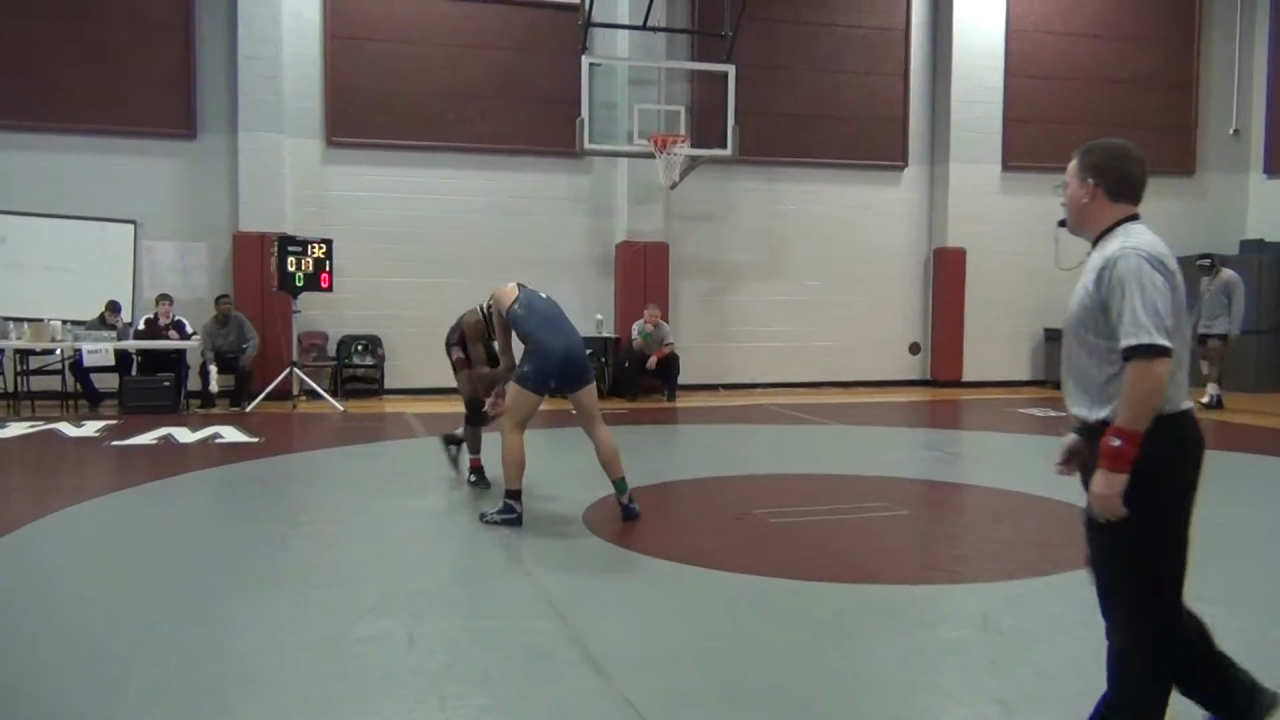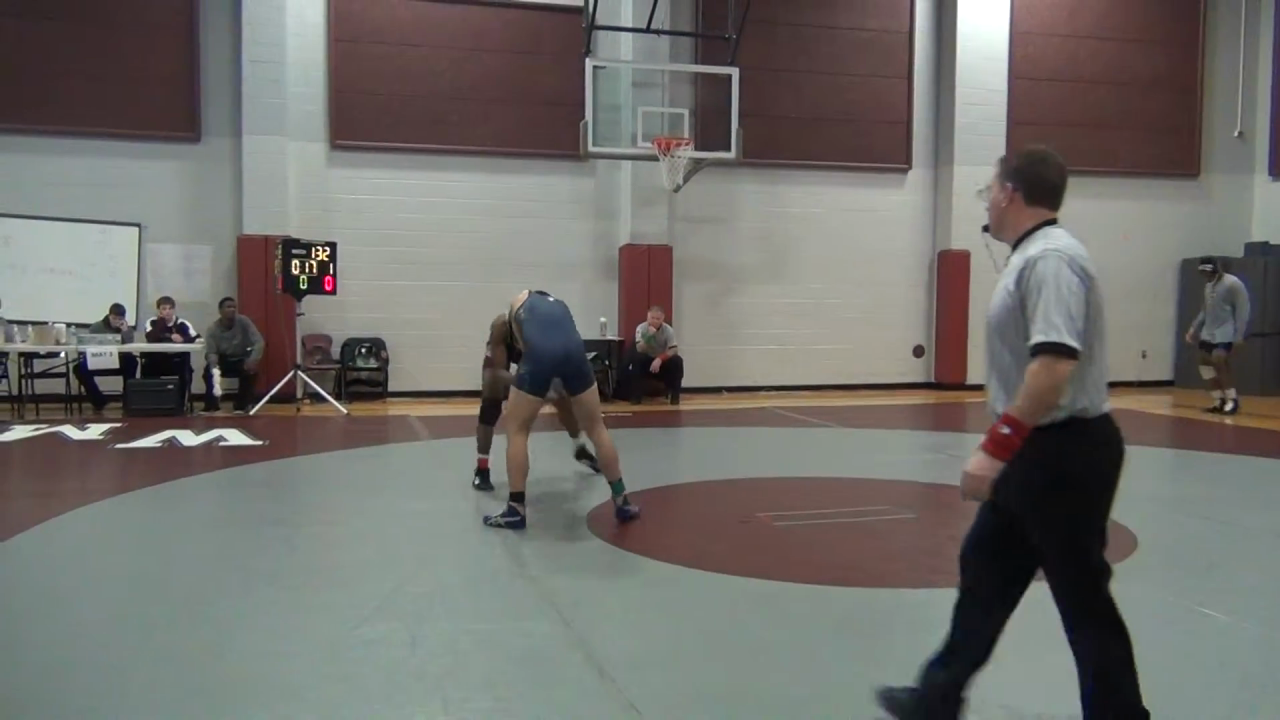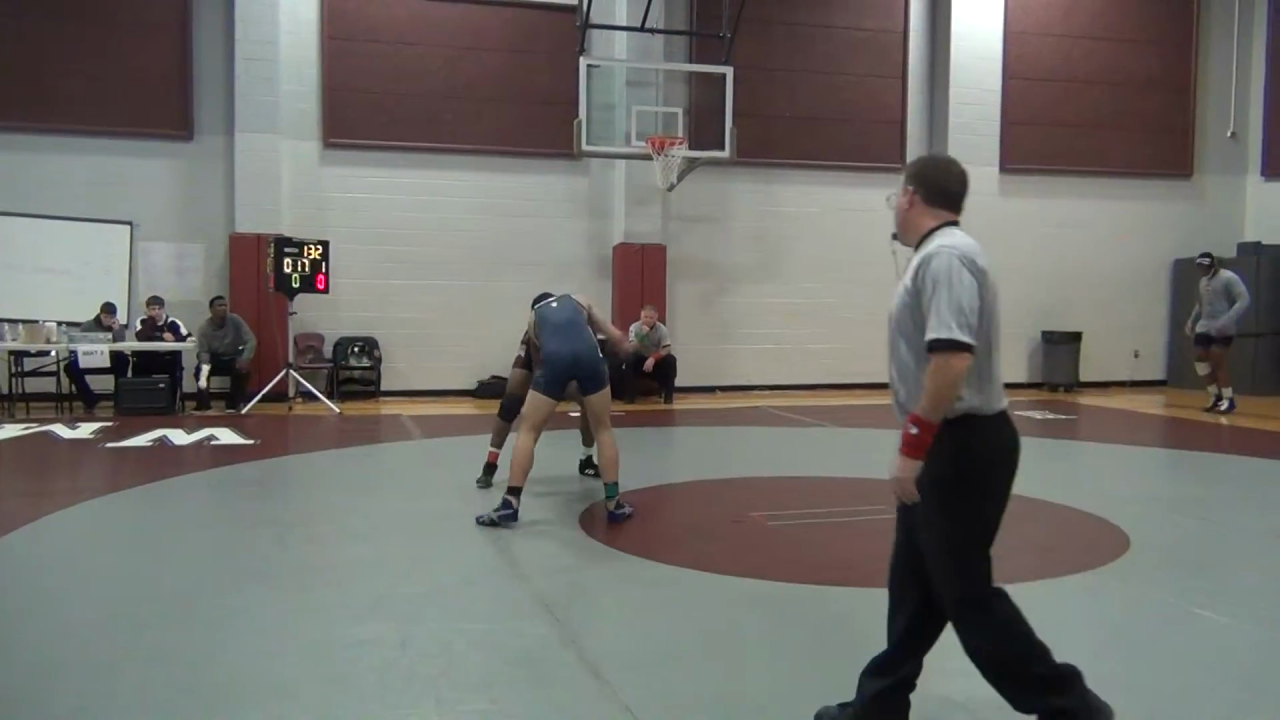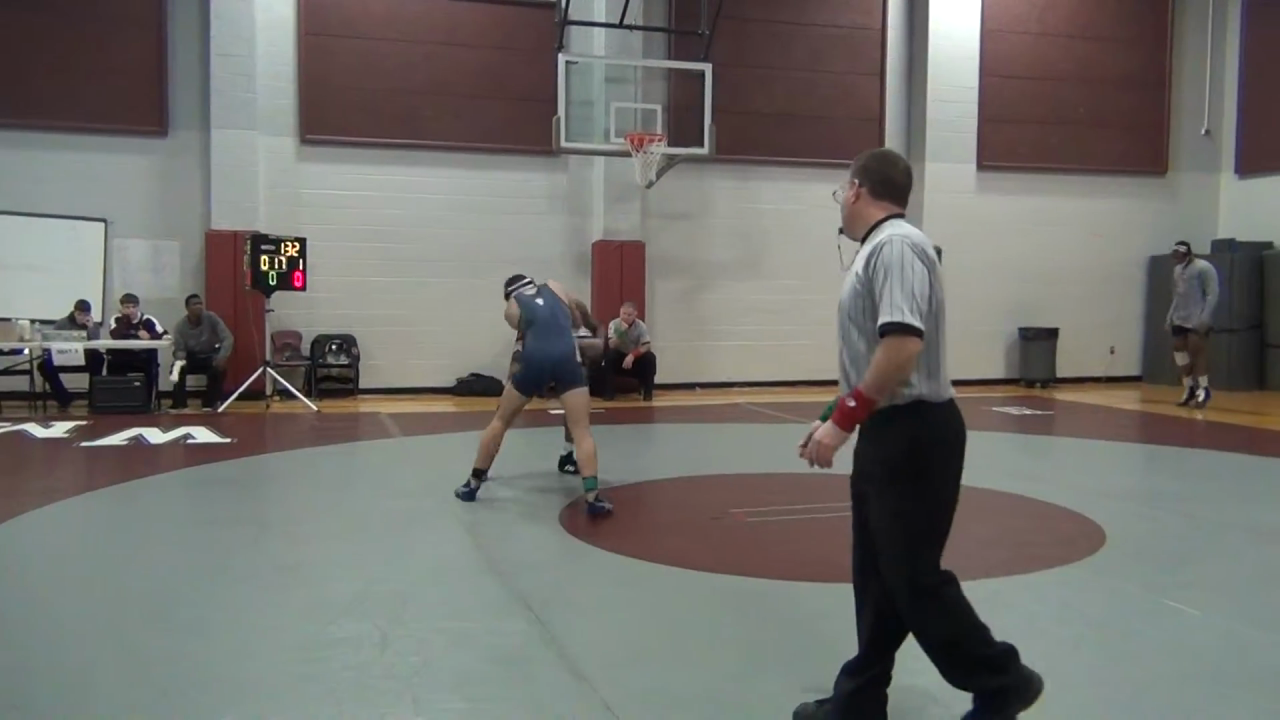
dt=0.3s
person 1, frame 1
left shoulder: (1128, 257)
right shoulder: (1118, 252)
left elbow: (1150, 365)
left wrist: (1112, 462)
right wrist: (1089, 435)
left hip: (1143, 450)
right hip: (1135, 444)
left knee: (1134, 599)
right knee: (1143, 595)
person 1, frame 2
left shoulder: (1050, 258)
right shoulder: (1033, 256)
left elbow: (1055, 365)
left wrist: (995, 449)
right wrist: (1005, 445)
left hip: (1065, 455)
right hip: (1040, 452)
left knee: (1081, 598)
right knee: (985, 574)
person 1, frame 3
left shoulder: (941, 257)
right shoulder: (939, 255)
left elbow: (953, 360)
left wrist: (913, 449)
left hip: (962, 448)
right hip: (950, 446)
left knee: (963, 592)
right knee: (914, 586)
person 1, frame 4
left shoulder: (896, 245)
right shoulder: (879, 248)
left elbow: (903, 347)
left wrist: (842, 421)
right wrist: (834, 418)
left hip: (912, 437)
right hip: (888, 434)
left knee: (915, 579)
right knee: (877, 574)
person 2, frame 1
left shoulder: (502, 292)
right shoulder: (541, 298)
left elbow: (504, 352)
right wrist: (506, 386)
left hip: (543, 351)
right hip: (574, 347)
left knee: (512, 427)
right knee: (596, 426)
left ankle: (512, 507)
right ankle: (626, 500)
person 2, frame 2
left shoulder: (521, 300)
right shoulder: (561, 306)
left elbow: (521, 346)
left hip: (539, 354)
right hip: (573, 351)
left knee: (516, 430)
right knee: (596, 428)
left ankle: (516, 509)
right ankle: (620, 501)
person 2, frame 3
left shoulder: (533, 317)
right shoulder: (578, 301)
right elbow: (617, 337)
left hip: (555, 357)
right hip: (588, 352)
left knee: (528, 431)
right knee: (603, 430)
left ankle: (510, 504)
right ankle: (613, 503)
person 2, frame 4
left shoulder: (511, 306)
right shoulder: (554, 287)
right elbow: (575, 321)
left hip: (534, 361)
right hip: (566, 360)
left knee: (500, 421)
right knee: (582, 432)
left ankle: (473, 484)
right ankle: (592, 495)
